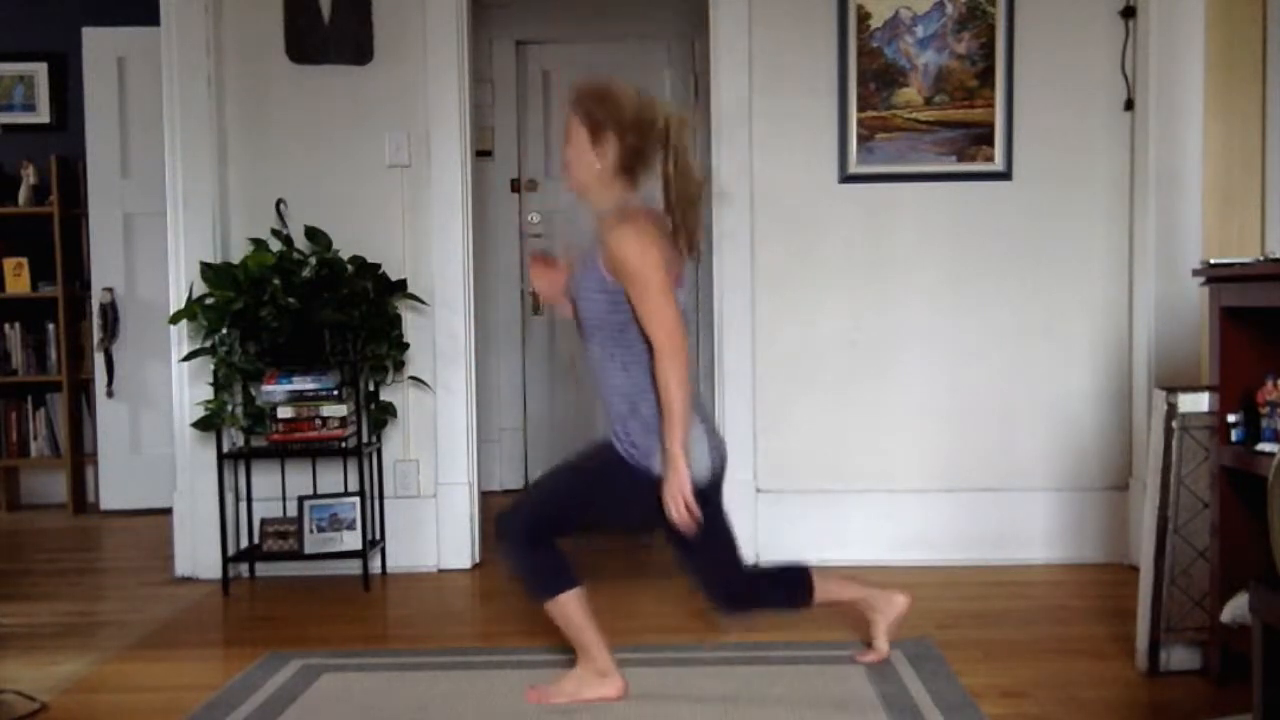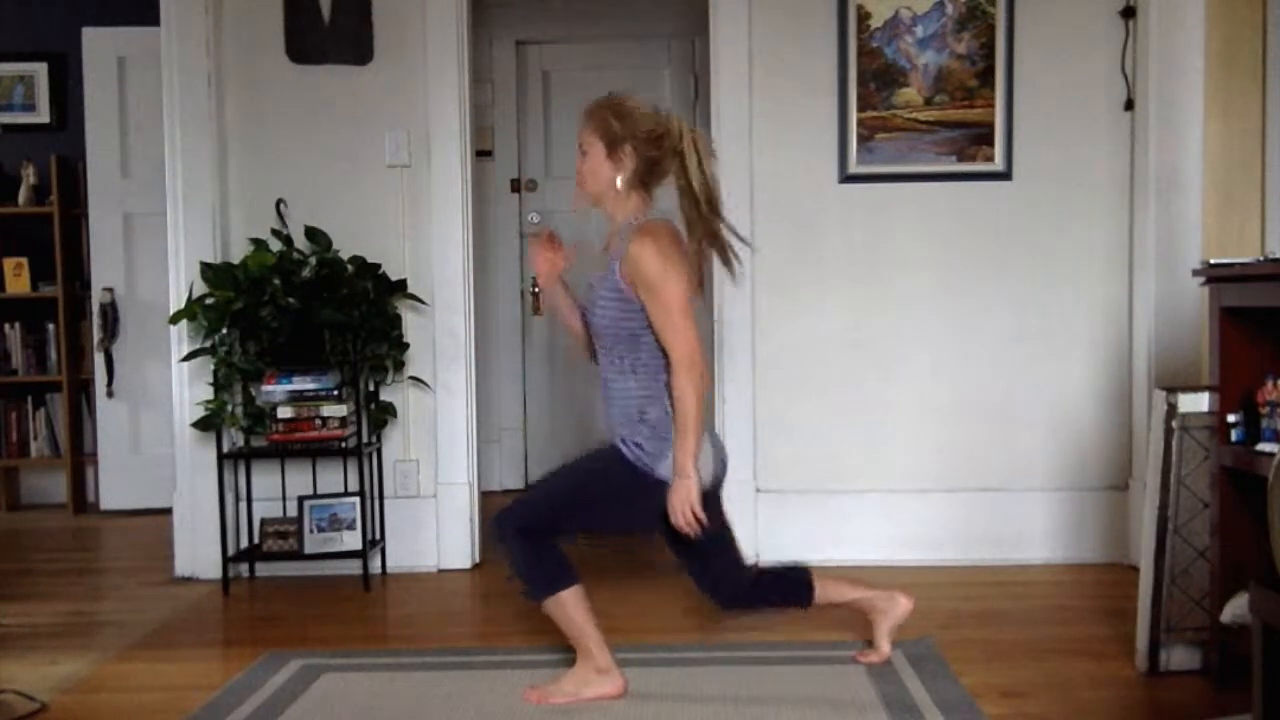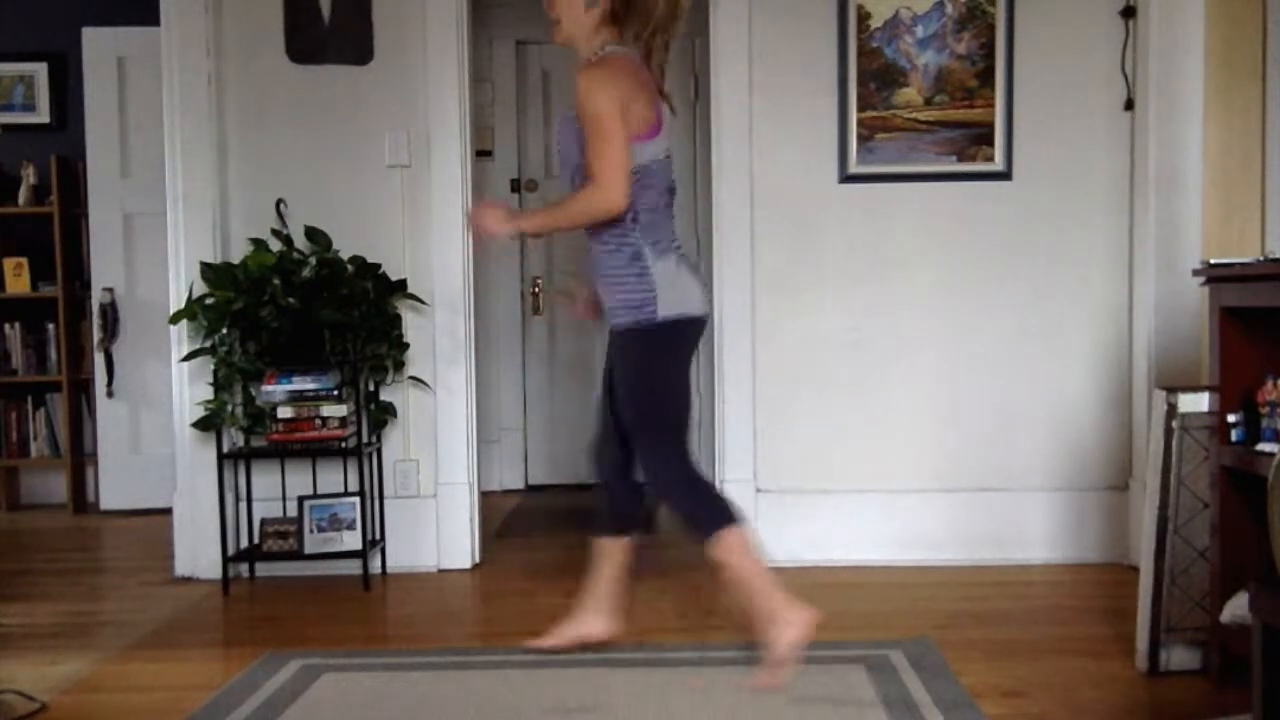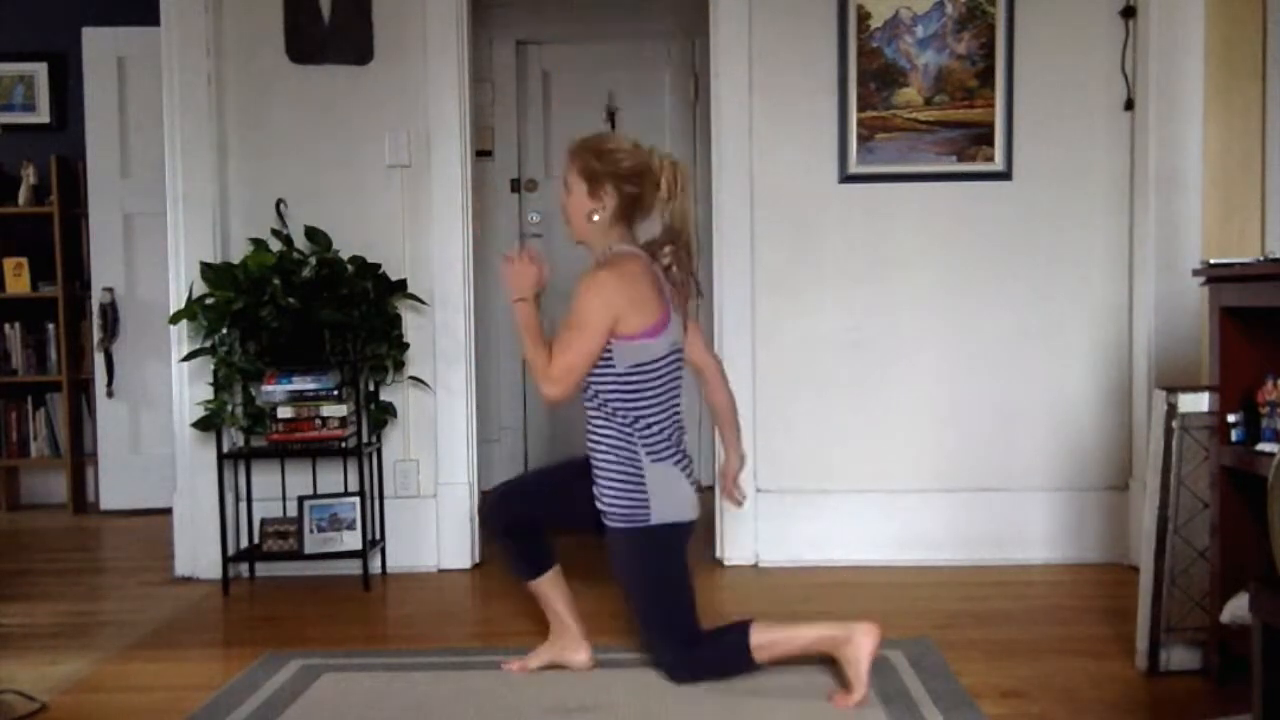
dt=0.4s
person 1, frame 1
left shoulder: (626, 236)
right shoulder: (619, 234)
left elbow: (671, 351)
left wrist: (673, 464)
right wrist: (561, 295)
left hip: (655, 455)
right hip: (655, 450)
left knee: (520, 527)
right knee: (733, 584)
left ankle: (596, 671)
right ankle: (875, 600)
person 1, frame 2
left shoulder: (646, 247)
right shoulder: (625, 242)
left elbow: (689, 363)
right elbow: (599, 343)
left wrist: (684, 473)
right wrist: (554, 286)
left hip: (656, 460)
right hip: (657, 453)
left knee: (518, 526)
right knee: (730, 586)
left ankle: (596, 670)
right ankle: (877, 602)
person 1, frame 3
left shoulder: (600, 77)
right shoulder: (631, 76)
left elbow: (612, 194)
left wrist: (515, 222)
right wrist: (608, 282)
left hip: (653, 306)
right hip: (656, 301)
left knee: (667, 470)
right knee: (617, 457)
left ankle: (779, 611)
right ankle: (599, 610)
person 1, frame 4
left shoulder: (607, 282)
right shoulder: (652, 269)
left elbow: (554, 383)
right elbow: (708, 365)
left wrist: (523, 300)
right wrist: (732, 451)
left hip: (640, 497)
right hip: (629, 478)
left knee: (682, 654)
right knee: (503, 511)
left ankle: (846, 638)
right ankle: (568, 640)
